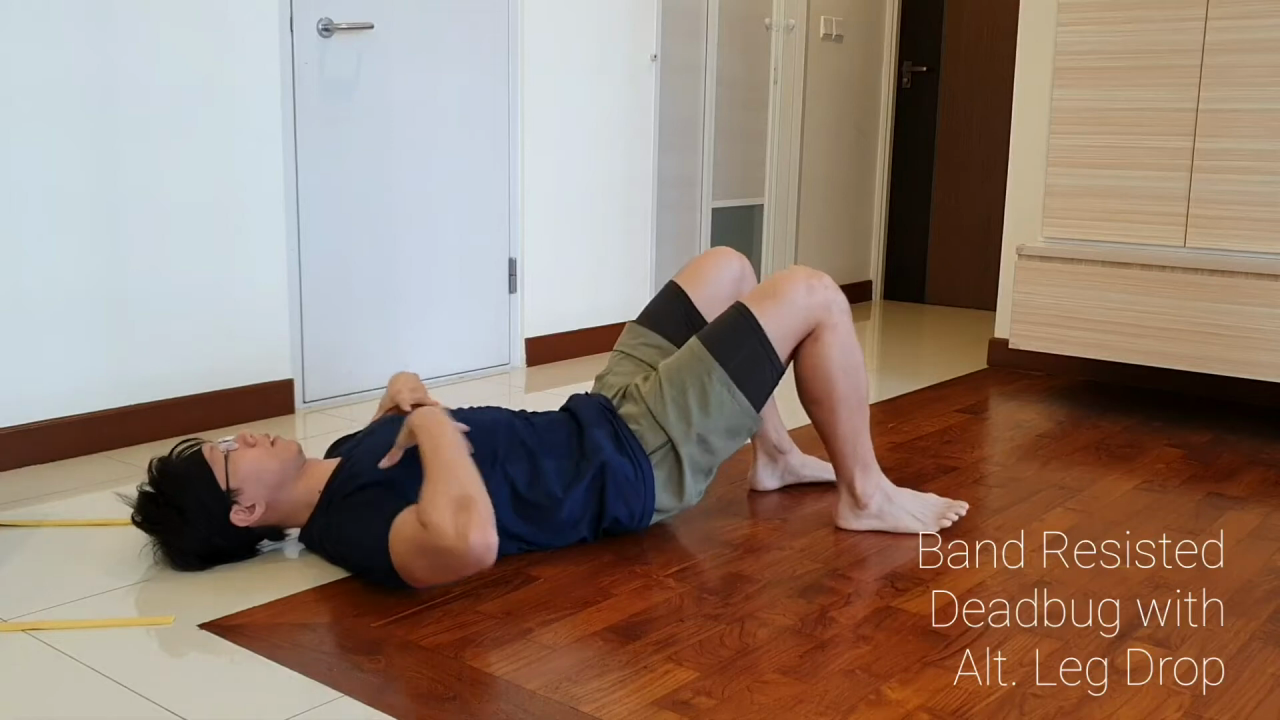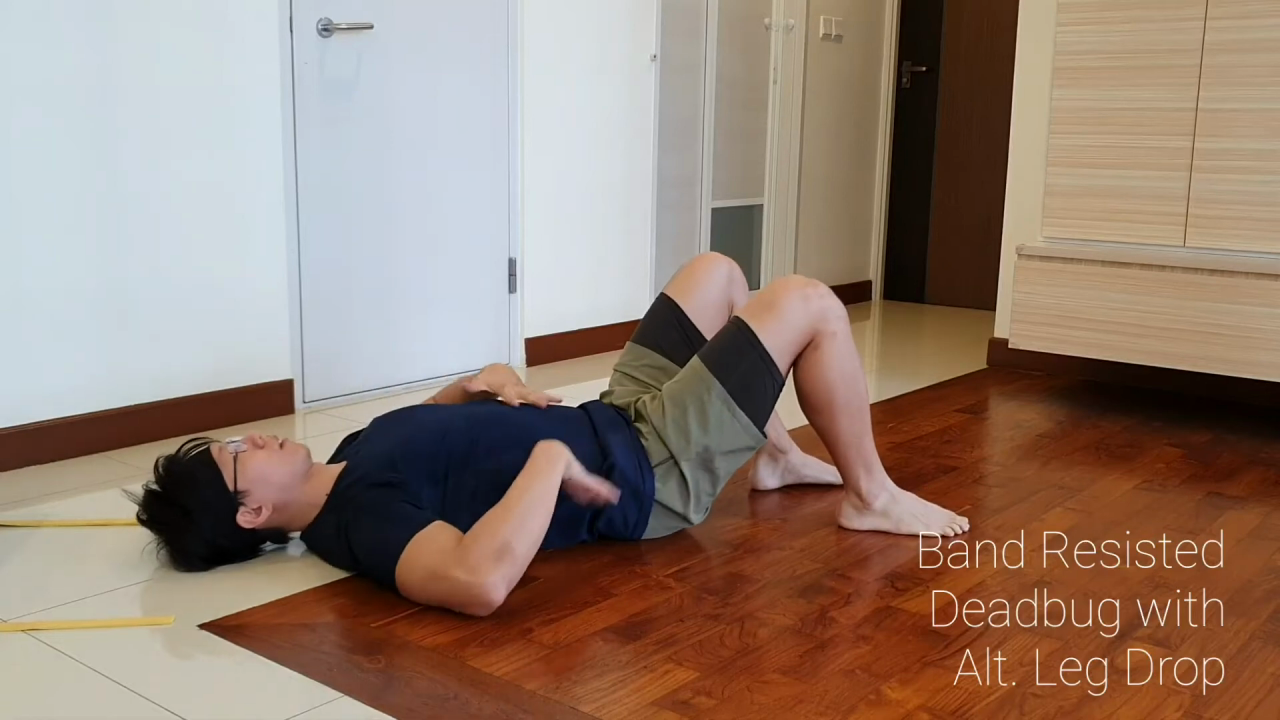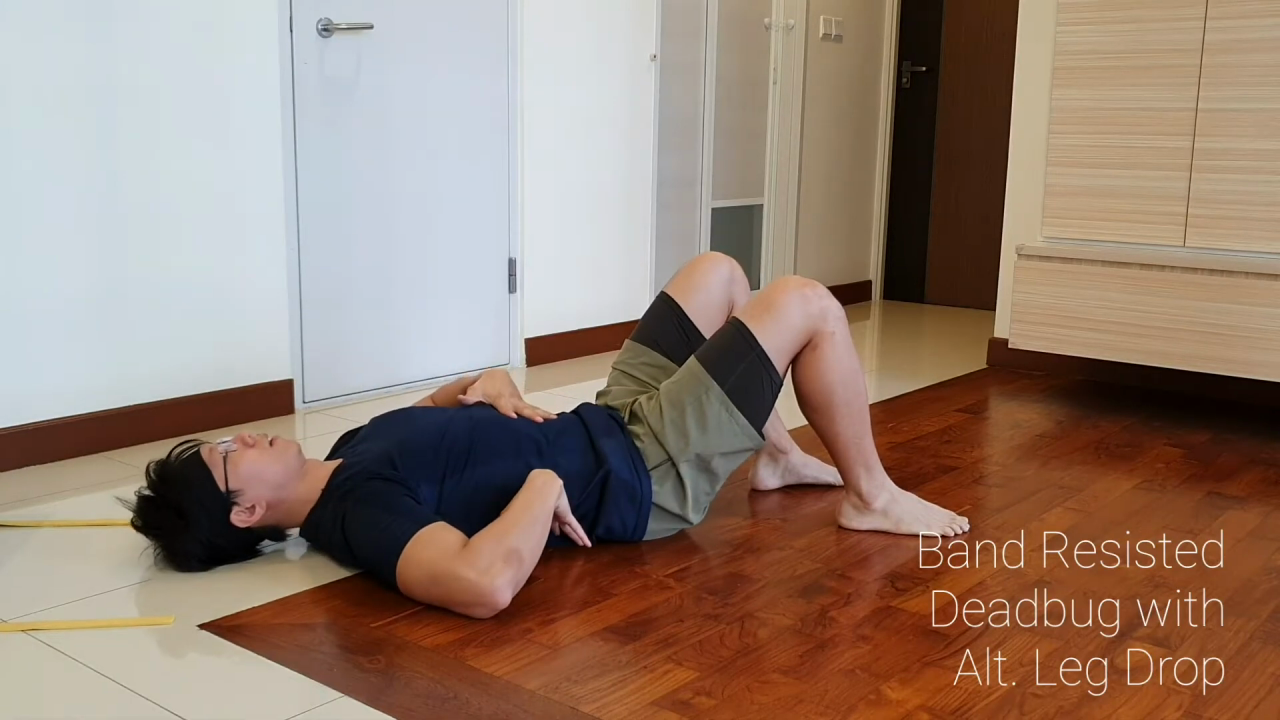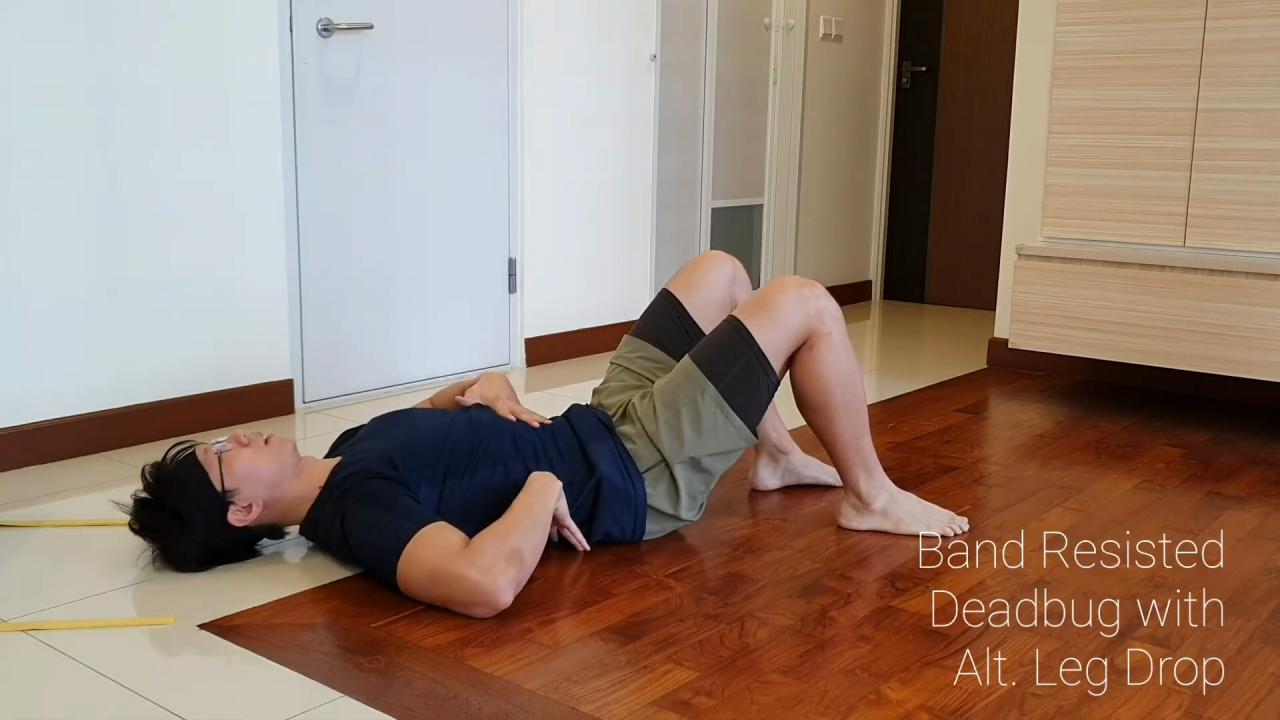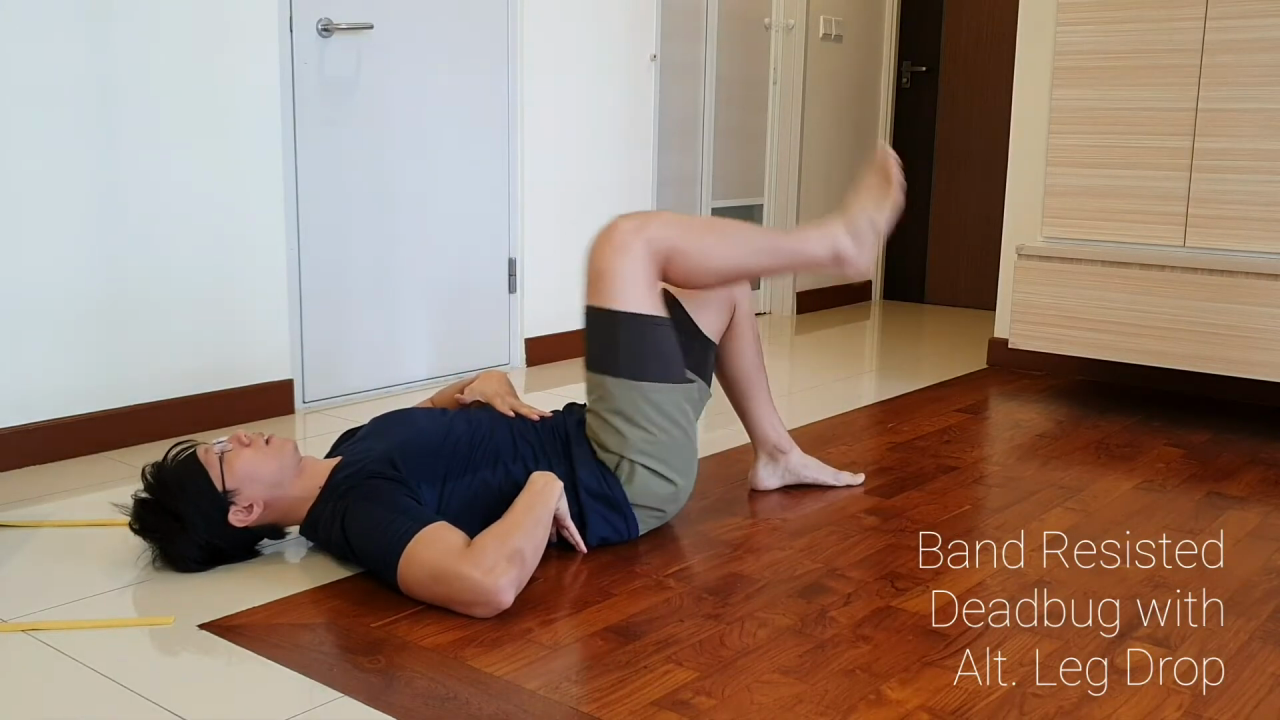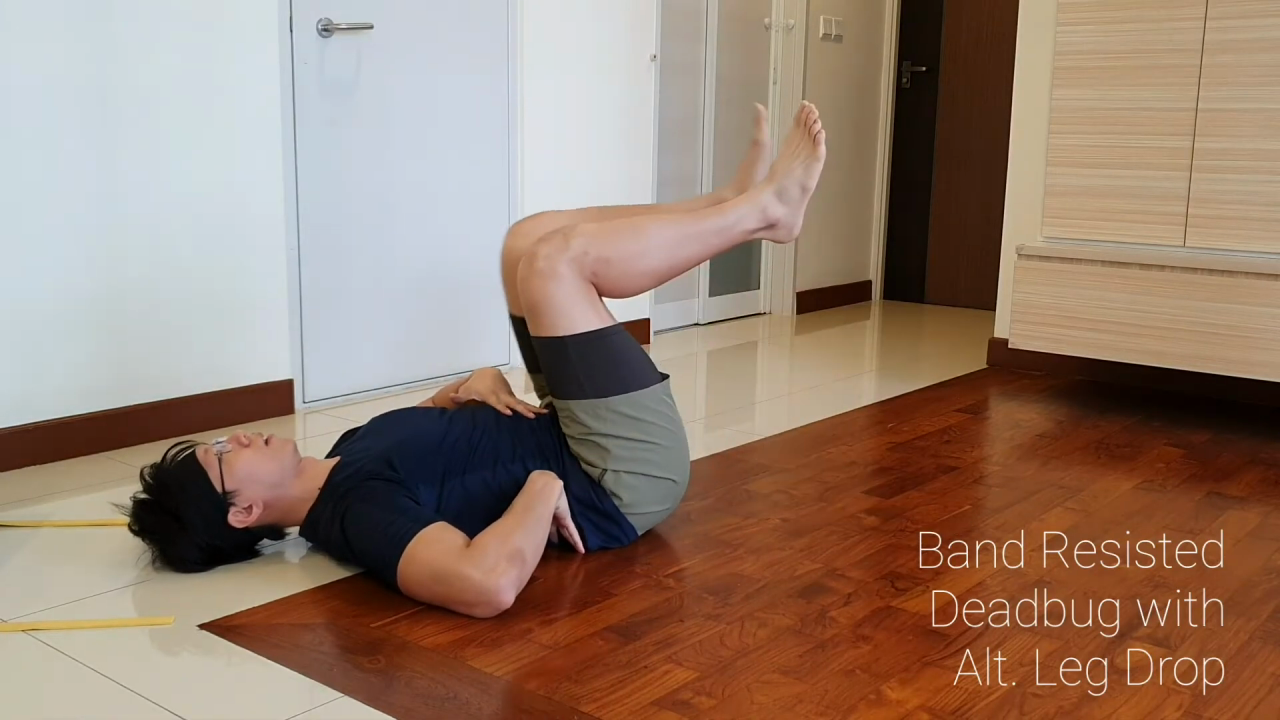
dt=0.7s
person 1, frame 1
left shoulder: (342, 466)
right shoulder: (356, 522)
right elbow: (471, 540)
left wrist: (399, 397)
right wrist: (429, 421)
left hip: (601, 417)
right hip: (639, 460)
left knee: (728, 264)
right knee: (814, 295)
left ankle: (775, 453)
right ankle: (866, 495)
person 1, frame 2
left shoulder: (353, 457)
right shoulder: (361, 519)
right elbow: (479, 582)
left wrist: (486, 379)
right wrist: (549, 460)
left hip: (613, 421)
right hip: (649, 470)
left knee: (717, 271)
right knee: (810, 302)
left ankle: (778, 456)
right ankle: (872, 496)
person 1, frame 3
left shoulder: (351, 452)
right shoulder: (358, 511)
right elbow: (485, 585)
left wrist: (482, 386)
right wrist: (544, 481)
left hip: (611, 419)
right hip: (647, 474)
left knee: (718, 271)
right knee: (808, 304)
left ankle: (778, 455)
right ankle: (871, 495)
person 1, frame 4
left shoulder: (349, 452)
right shoulder: (356, 508)
right elbow: (487, 584)
left wrist: (481, 387)
right wrist: (545, 484)
left hip: (605, 424)
right hip: (641, 472)
left knee: (721, 271)
right knee: (805, 303)
left ankle: (777, 456)
right ankle: (872, 496)
person 1, frame 5
left shoulder: (347, 456)
right shoulder: (360, 511)
right elbow: (488, 586)
left wrist: (477, 386)
right wrist: (544, 484)
left hip: (576, 432)
right hip: (630, 480)
left knee: (719, 282)
right knee: (628, 240)
left ankle: (776, 454)
right ankle: (838, 241)
person 1, frame 6
left shoulder: (349, 454)
right shoulder: (357, 512)
right elbow: (487, 586)
left wrist: (470, 385)
right wrist: (544, 486)
left hip: (571, 443)
right hip: (628, 480)
left knee: (532, 239)
right knee: (554, 258)
left ankle: (737, 204)
right ankle: (764, 208)
